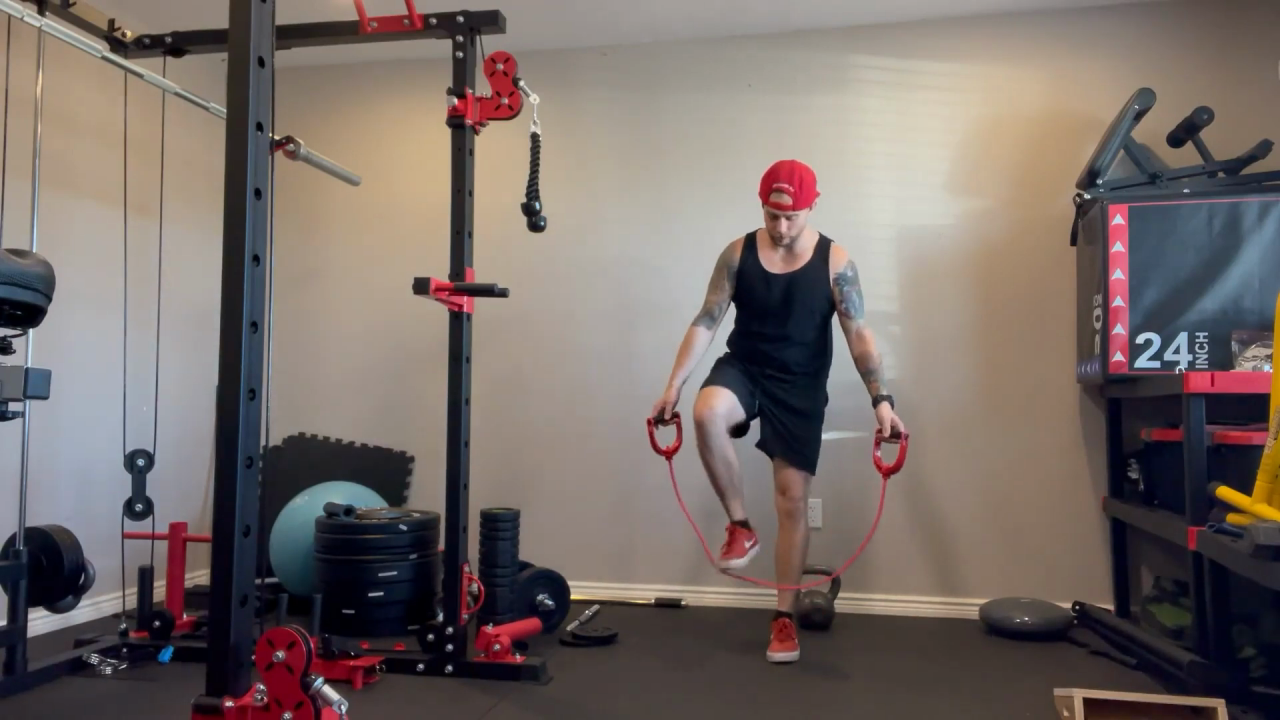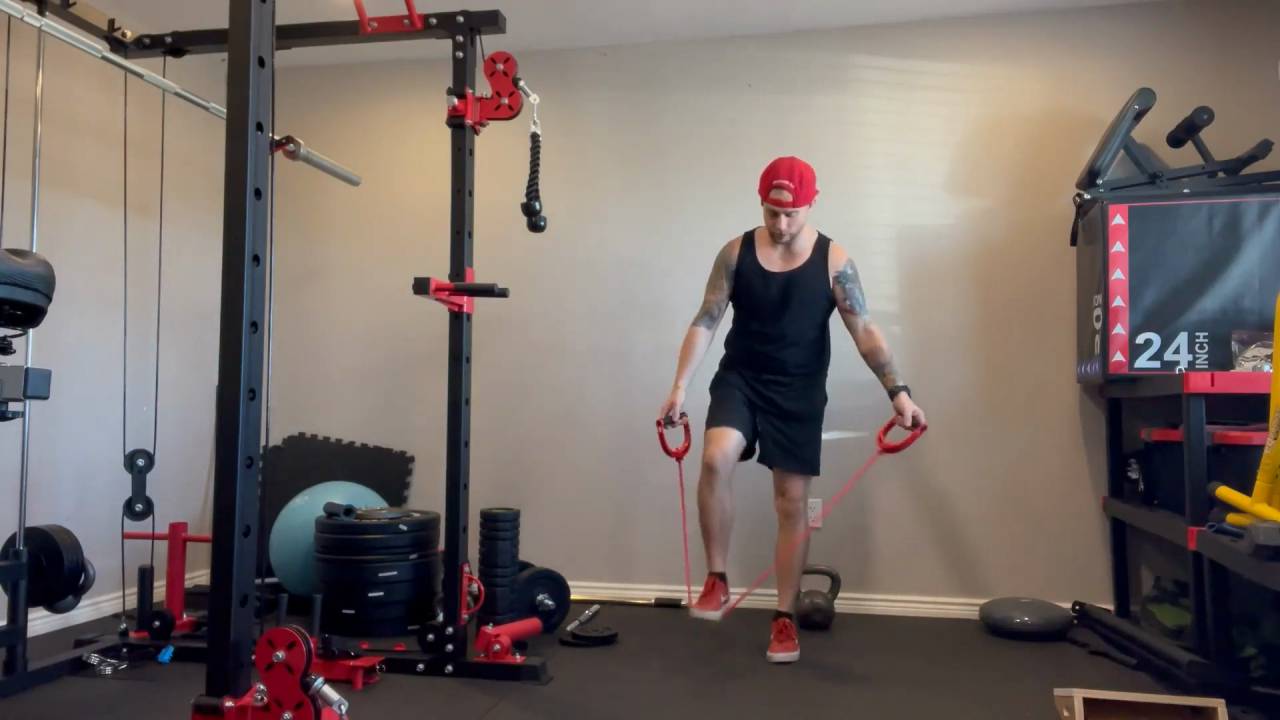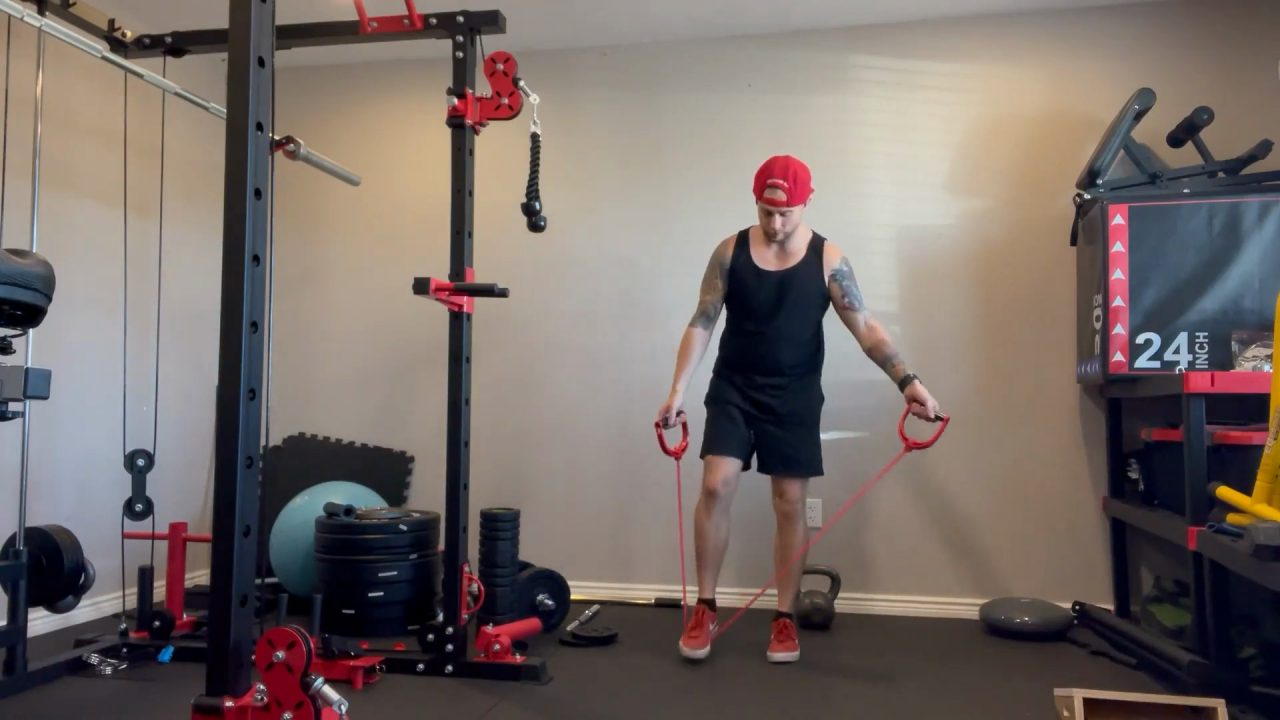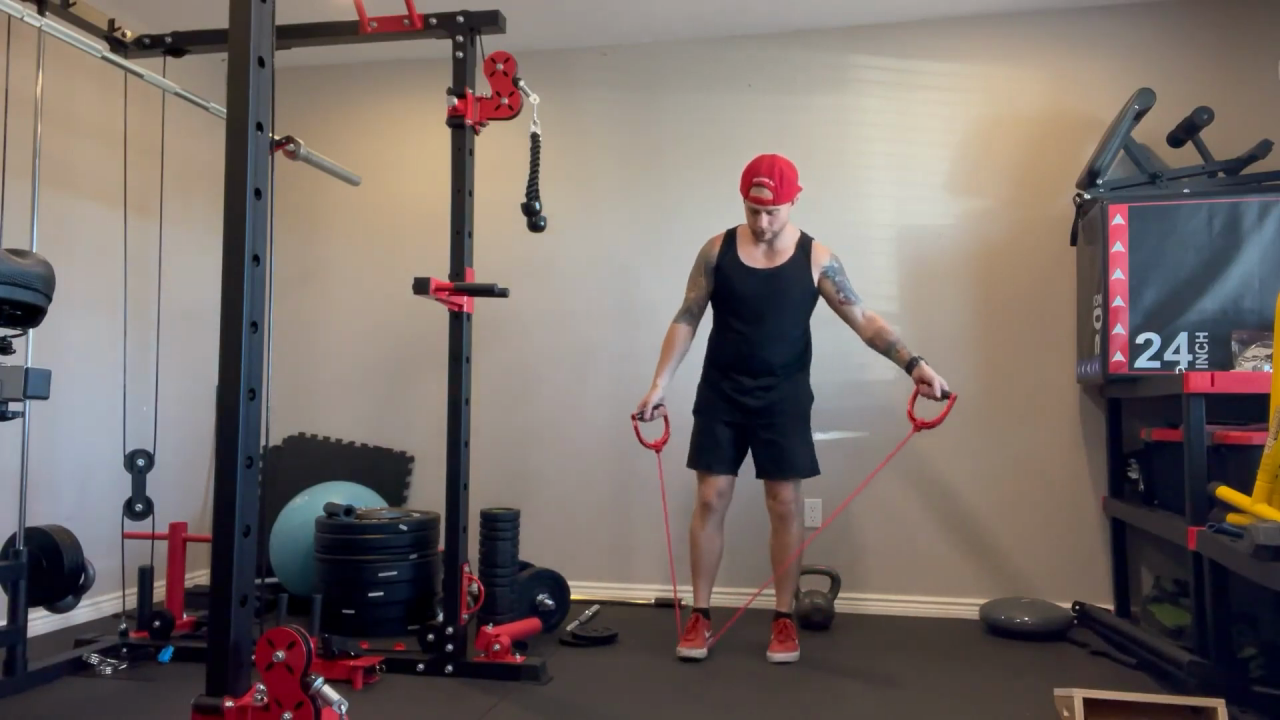
dt=0.2s
person 1, frame 1
left shoulder: (835, 262)
right shoulder: (738, 253)
left elbow: (858, 335)
right elbow: (705, 322)
left wrist: (881, 401)
right wrist: (673, 385)
left hip: (801, 389)
right hip: (743, 369)
left knee: (792, 499)
right knee: (708, 417)
left ankle: (784, 617)
right ankle: (739, 527)
person 1, frame 2
left shoulder: (834, 260)
right shoulder: (736, 252)
left elbow: (864, 331)
right elbow: (705, 321)
left wrist: (897, 391)
right wrist: (680, 387)
left hip: (799, 393)
right hip: (739, 379)
left knee: (792, 501)
right knee: (717, 461)
left ankle: (784, 618)
right ankle: (717, 576)
person 1, frame 3
left shoulder: (828, 259)
right shoulder: (730, 251)
left elbow: (865, 327)
right elbow: (701, 322)
left wrist: (908, 382)
right wrist: (678, 388)
left hip: (794, 396)
right hip: (733, 389)
left knee: (790, 504)
right knee: (716, 488)
left ankle: (784, 618)
right ankle: (704, 608)
person 1, frame 4
left shoulder: (816, 258)
right shoulder: (717, 250)
left elbow: (863, 319)
right elbow: (686, 320)
left wrist: (914, 364)
right wrist: (659, 385)
left hip: (783, 398)
right hip: (720, 395)
left knee: (785, 506)
right knee: (711, 501)
left ankle: (783, 619)
right ankle: (700, 615)
